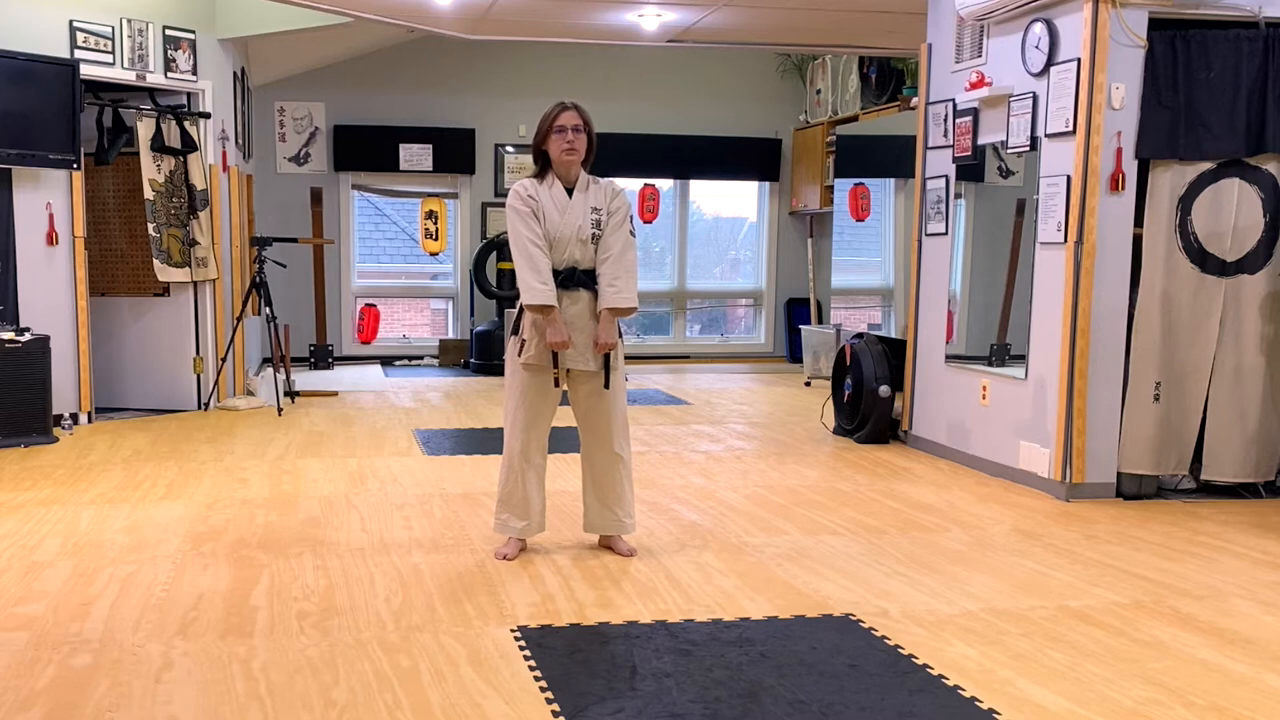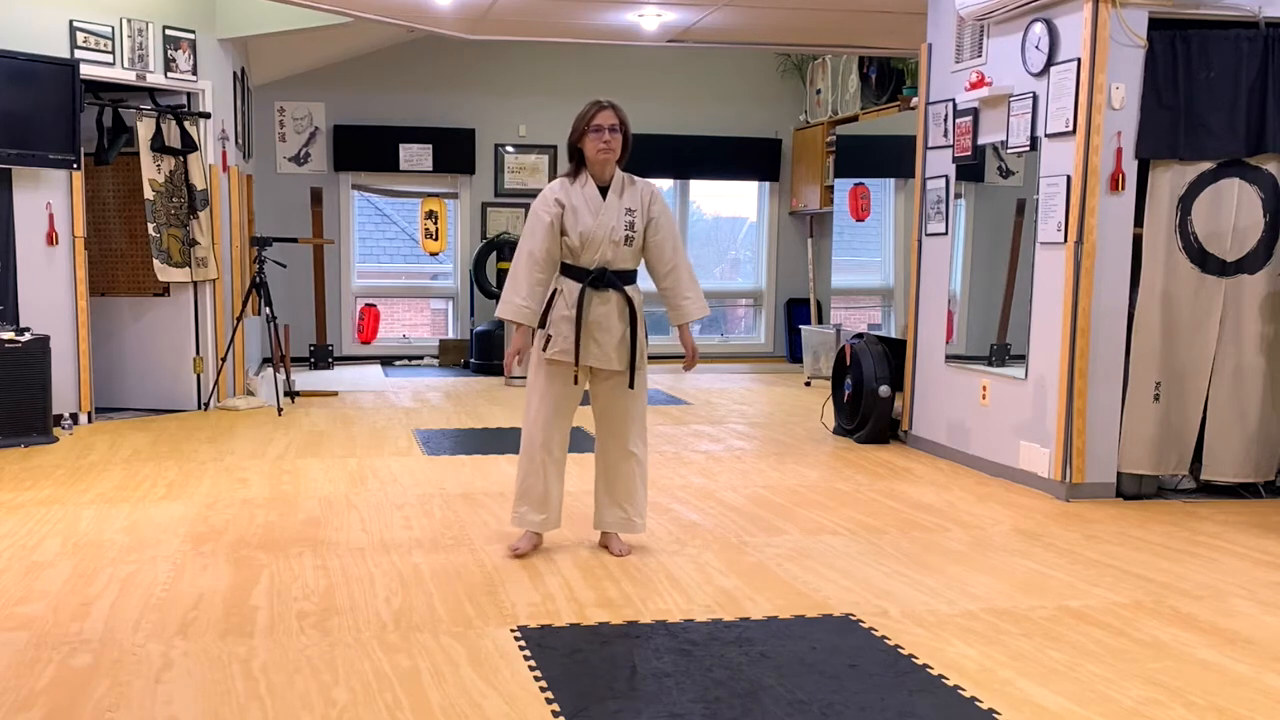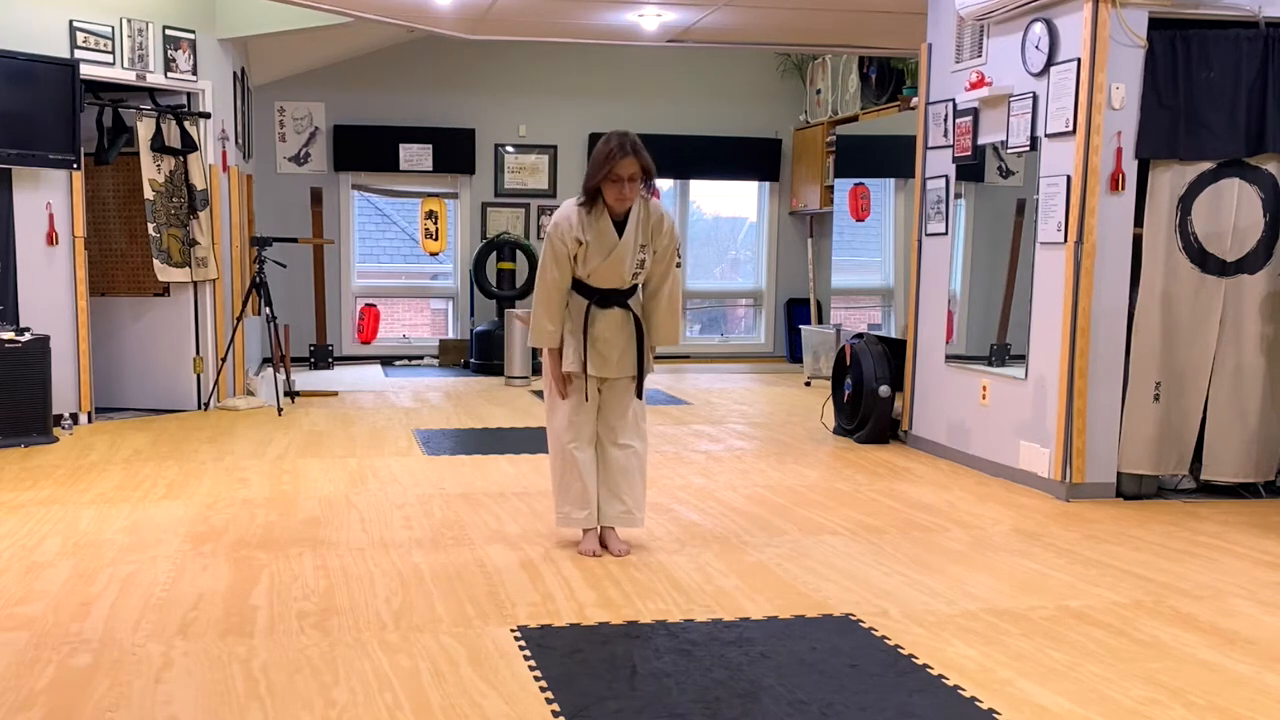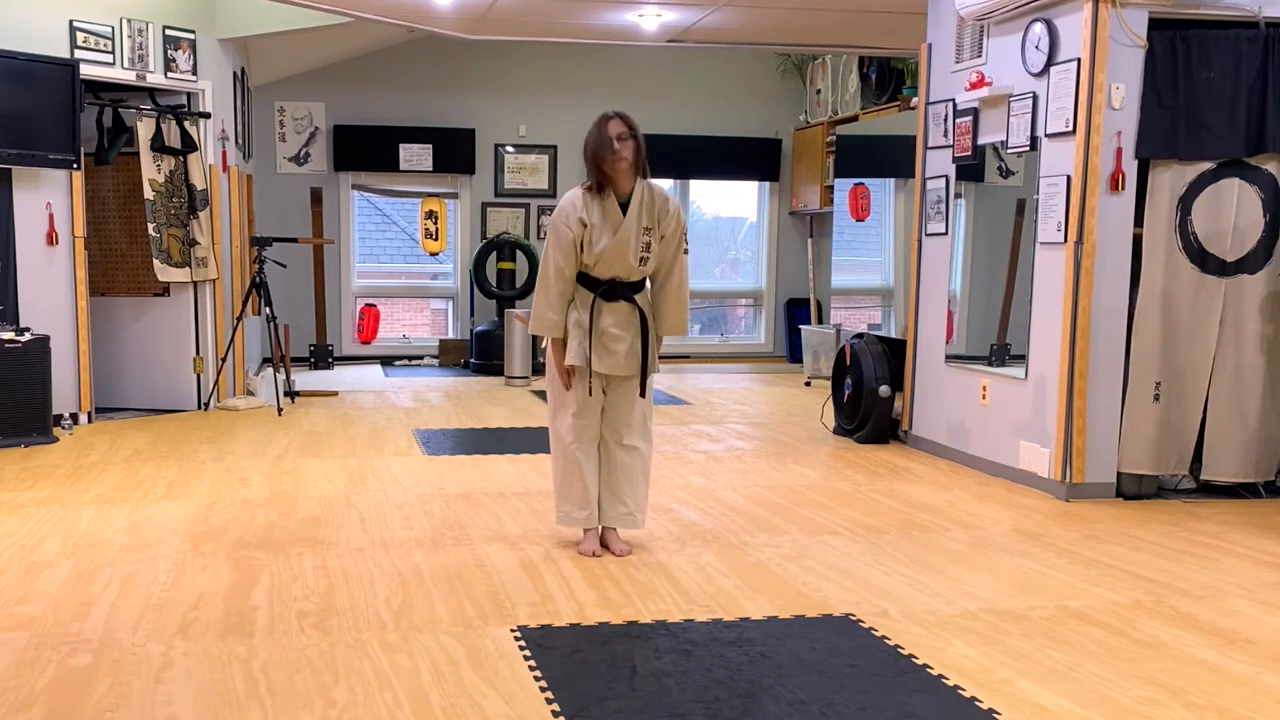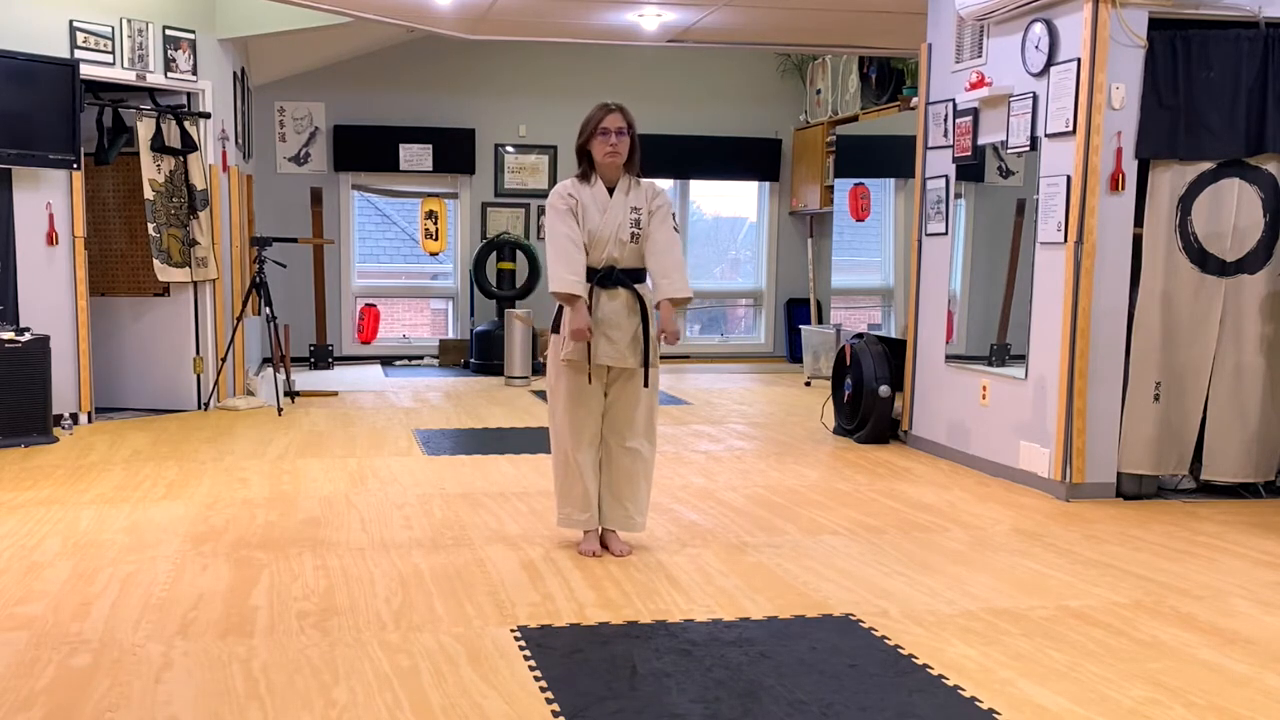
dt=1s
person 1, frame 1
left shoulder: (610, 196)
right shoulder: (525, 194)
left elbow: (617, 260)
right elbow: (532, 261)
left wrist: (608, 321)
right wrist: (553, 321)
left hip: (596, 318)
right hip: (540, 318)
left knee: (607, 430)
right knee: (525, 431)
left ankle: (609, 526)
right ankle: (518, 529)
person 1, frame 2
left shoulder: (646, 196)
right shoulder: (557, 195)
left elbow: (670, 262)
right elbow: (533, 261)
left wrist: (684, 328)
right wrist: (521, 330)
left hip: (621, 320)
right hip: (566, 317)
left knee: (623, 432)
right knee: (545, 427)
left ankle: (612, 526)
right ankle: (535, 525)
person 1, frame 3
left shoulder: (659, 222)
right shoulder: (569, 219)
left elbow: (661, 289)
right elbow: (551, 289)
left wrist: (650, 347)
right wrist: (553, 350)
left hip: (625, 329)
right hip: (576, 328)
left knee: (624, 430)
right knee: (573, 429)
left ankle: (610, 524)
right ankle: (587, 525)
person 1, frame 4
left shoulder: (664, 207)
right shoulder: (575, 206)
left elbow: (669, 279)
right elbow: (557, 277)
left wrist: (656, 340)
right wrist: (557, 342)
left hip: (632, 327)
right hip: (581, 325)
left knee: (629, 432)
right knee: (577, 430)
left ankle: (613, 525)
right ankle: (588, 525)
person 1, frame 5
left shoulder: (652, 197)
right shoulder: (567, 194)
left elbow: (665, 251)
right elbow: (564, 253)
left wrist: (666, 308)
right wrist: (576, 309)
left hip: (634, 318)
right hip: (582, 316)
left knee: (630, 433)
right knee: (578, 430)
left ankle: (613, 525)
right ankle: (588, 525)
